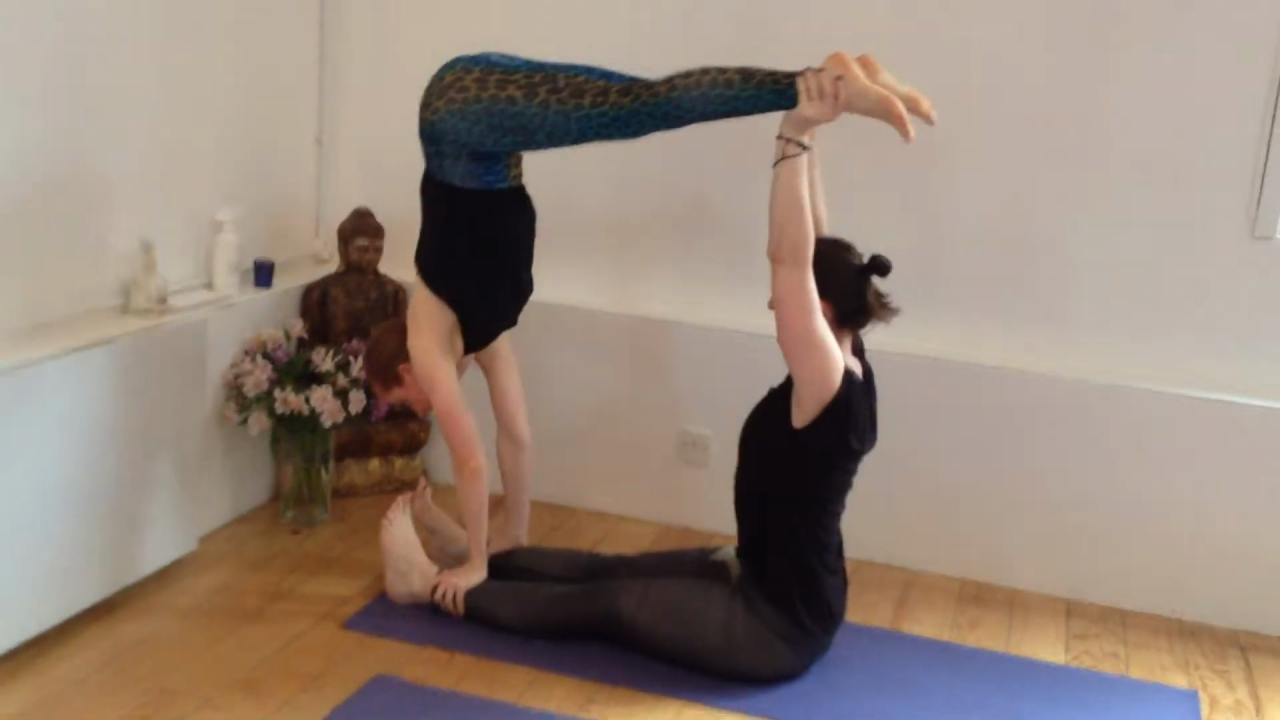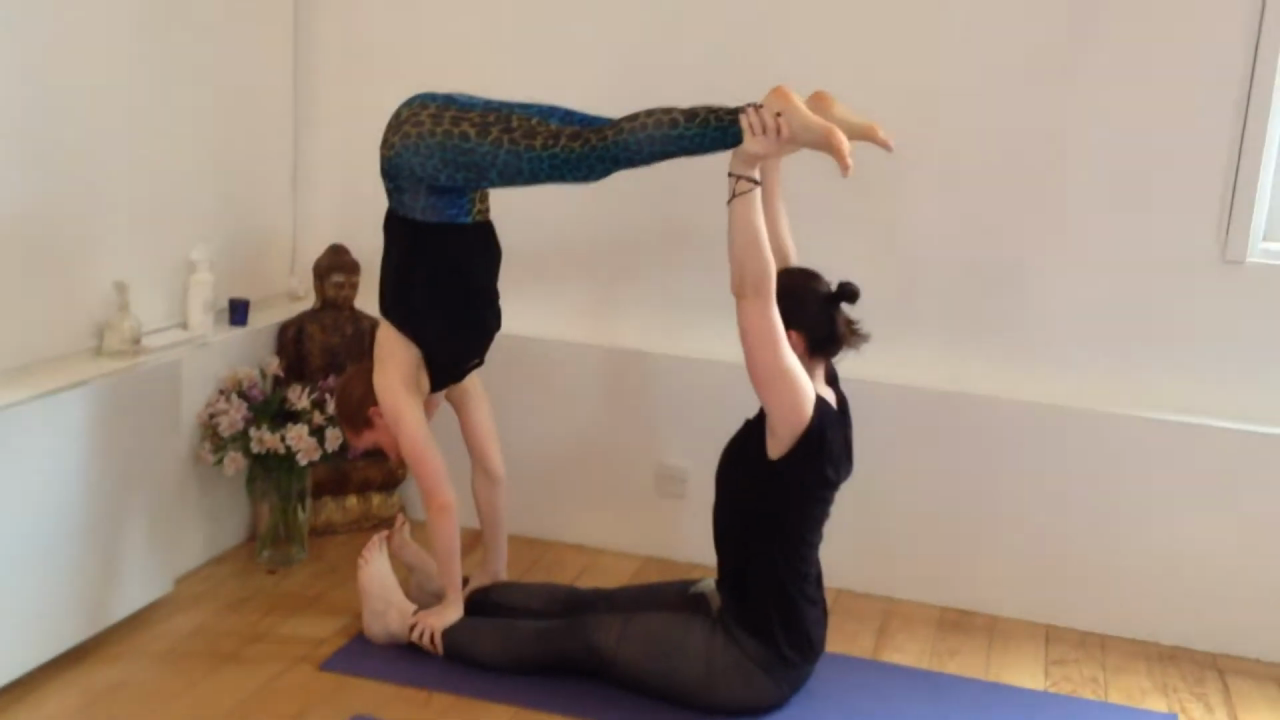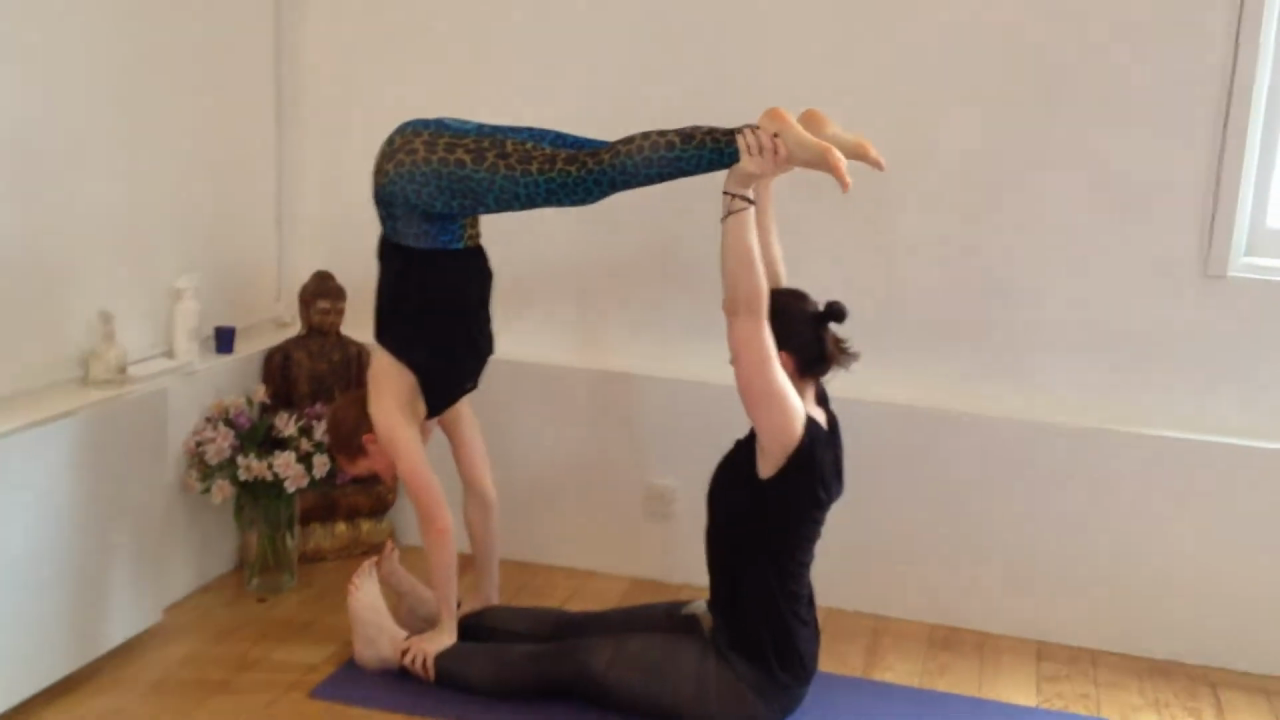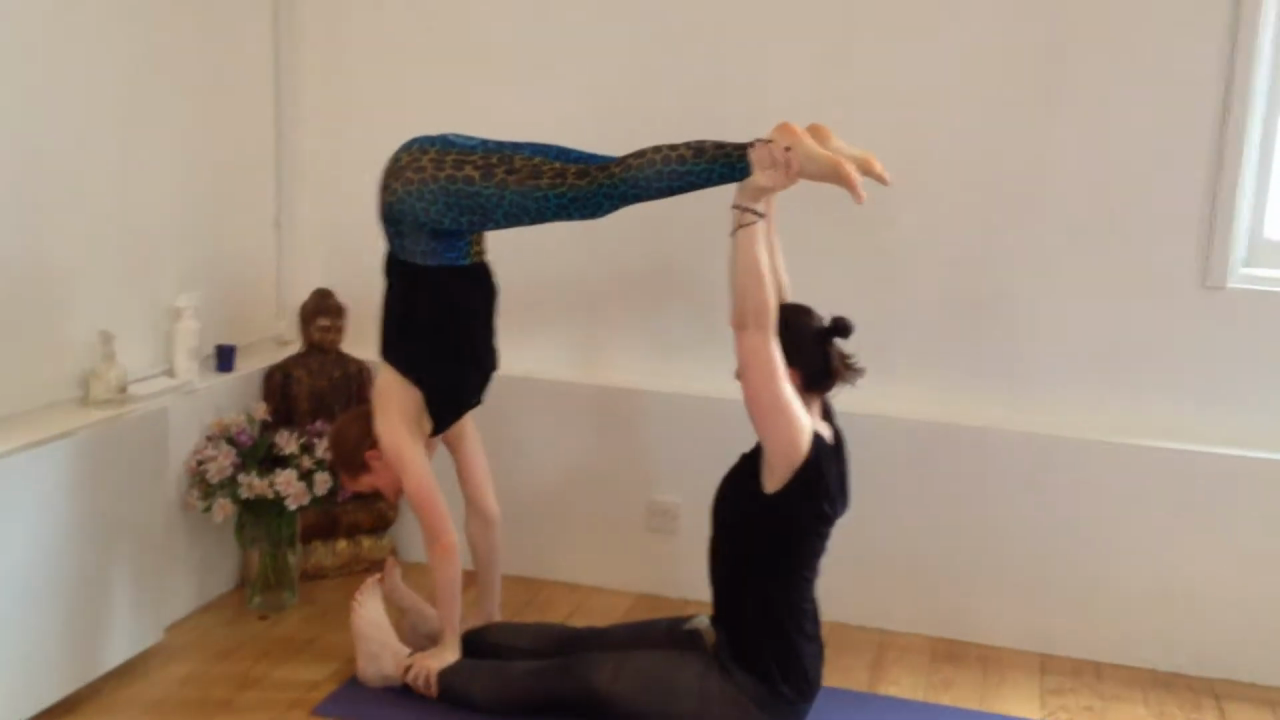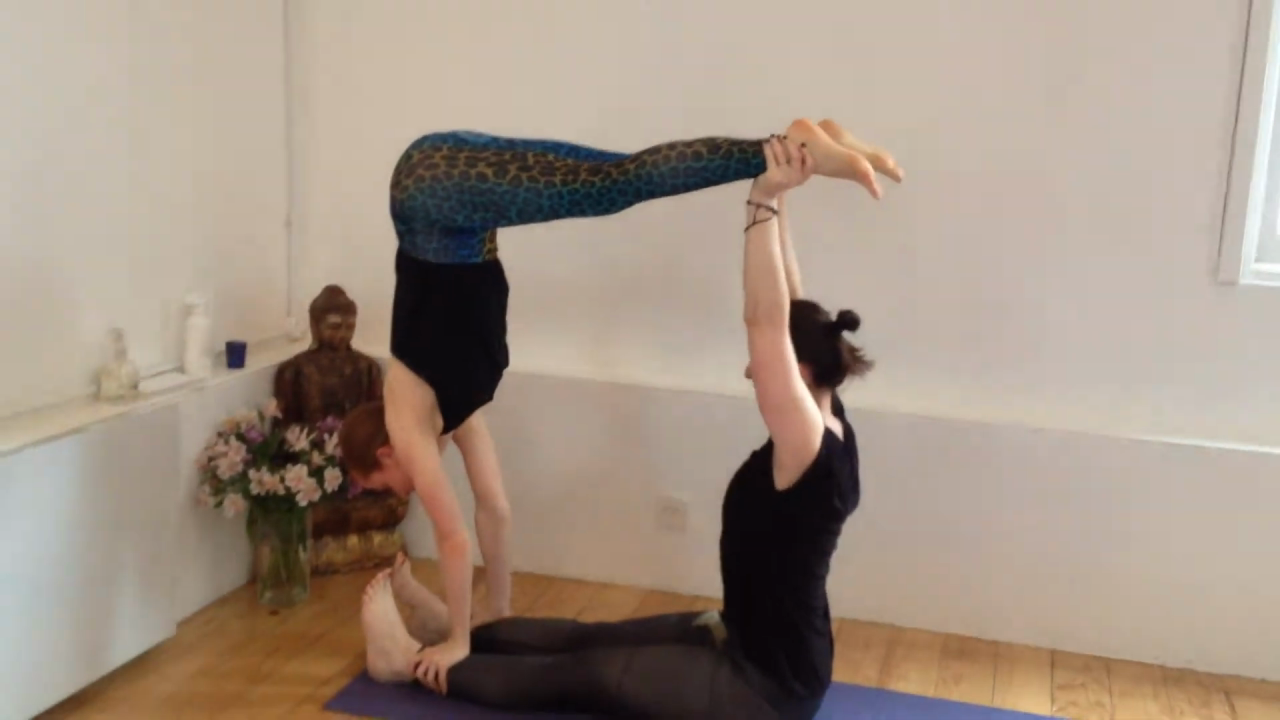
dt=0.3s
person 1, frame 1
left shoulder: (829, 387)
right shoulder: (849, 368)
left elbow: (789, 261)
right elbow: (808, 253)
left wrist: (795, 137)
right wrist: (804, 137)
left hip: (777, 627)
right hip: (766, 581)
left knee: (603, 605)
right knee: (604, 571)
left ankle: (433, 585)
right ankle: (469, 558)
person 1, frame 2
left shoulder: (802, 416)
right shoulder: (824, 395)
left elbow: (753, 295)
right elbow: (777, 283)
left wrist: (746, 172)
right wrist: (767, 169)
left hip: (758, 658)
right hip: (750, 614)
left knee: (583, 637)
right knee: (587, 605)
left ankle: (413, 624)
person 1, frame 3
left shoulder: (792, 436)
right shoulder: (813, 418)
left elbow: (744, 314)
right elbow: (767, 301)
left wrist: (740, 194)
right wrist: (760, 190)
right hip: (741, 634)
left knee: (573, 661)
right knee: (578, 627)
left ankle: (403, 649)
person 1, frame 4
left shoulder: (798, 451)
right shoulder: (817, 432)
left elbow: (755, 328)
right elbow: (773, 318)
left wrist: (750, 207)
right wrist: (762, 205)
right hip: (741, 648)
right knee: (581, 644)
left ankle: (405, 665)
person 1, frame 5
left shoulder: (809, 448)
right shoulder: (829, 430)
left elbow: (767, 324)
right elbow: (787, 317)
left wrist: (763, 203)
right wrist: (772, 201)
right hip: (755, 642)
right knee: (591, 639)
left ankle: (414, 661)
right ankle: (451, 631)
person 2, frame 1
left shoulder: (426, 346)
right shoulder: (472, 326)
left elbow: (472, 463)
right elbow: (516, 437)
left wrist: (476, 565)
right wrist: (514, 538)
left knee: (644, 110)
person 2, frame 2
left shoulder: (395, 386)
right shoulder: (443, 366)
left elbow: (441, 501)
right elbow: (492, 471)
left wrist: (452, 602)
right wrist: (495, 572)
left knee: (597, 150)
person 2, frame 3
left shoulder: (390, 412)
right shoulder: (435, 391)
left elbow: (438, 524)
right elbow: (483, 495)
left wrist: (446, 627)
right wrist: (485, 597)
left knee: (593, 176)
person 2, frame 4
left shoulder: (397, 428)
right shoulder: (438, 406)
left elbow: (443, 540)
right elbow: (485, 512)
left wrist: (449, 644)
right wrist: (487, 614)
left knee: (600, 188)
person 2, frame 5
left shoulder: (408, 423)
right shoulder: (447, 403)
left elbow: (454, 539)
right elbow: (495, 509)
left wrist: (457, 641)
right wrist: (497, 608)
left knee: (615, 183)
